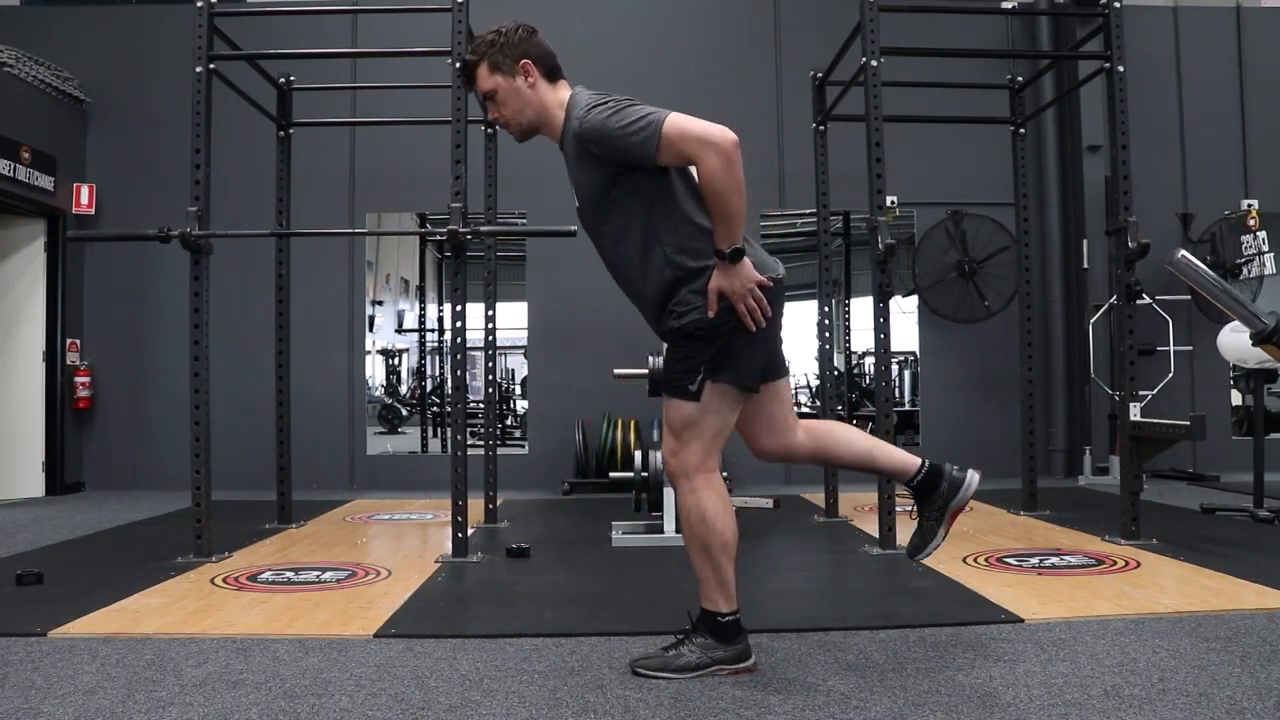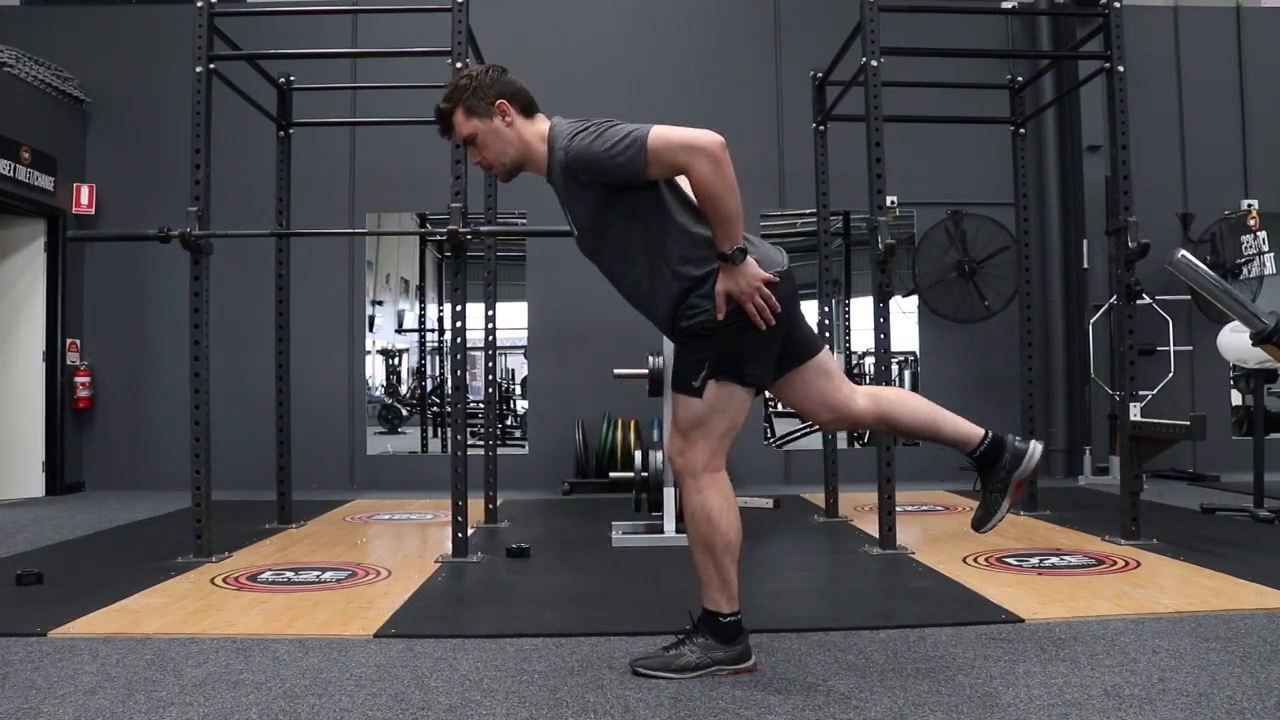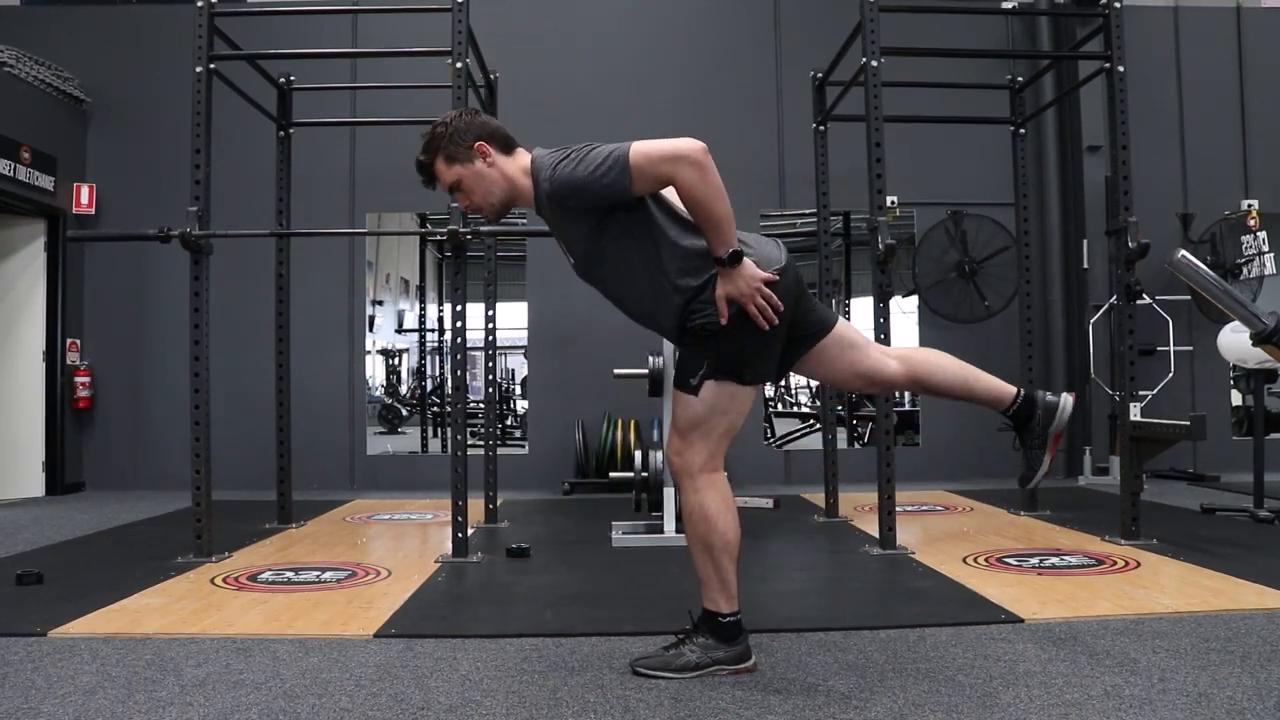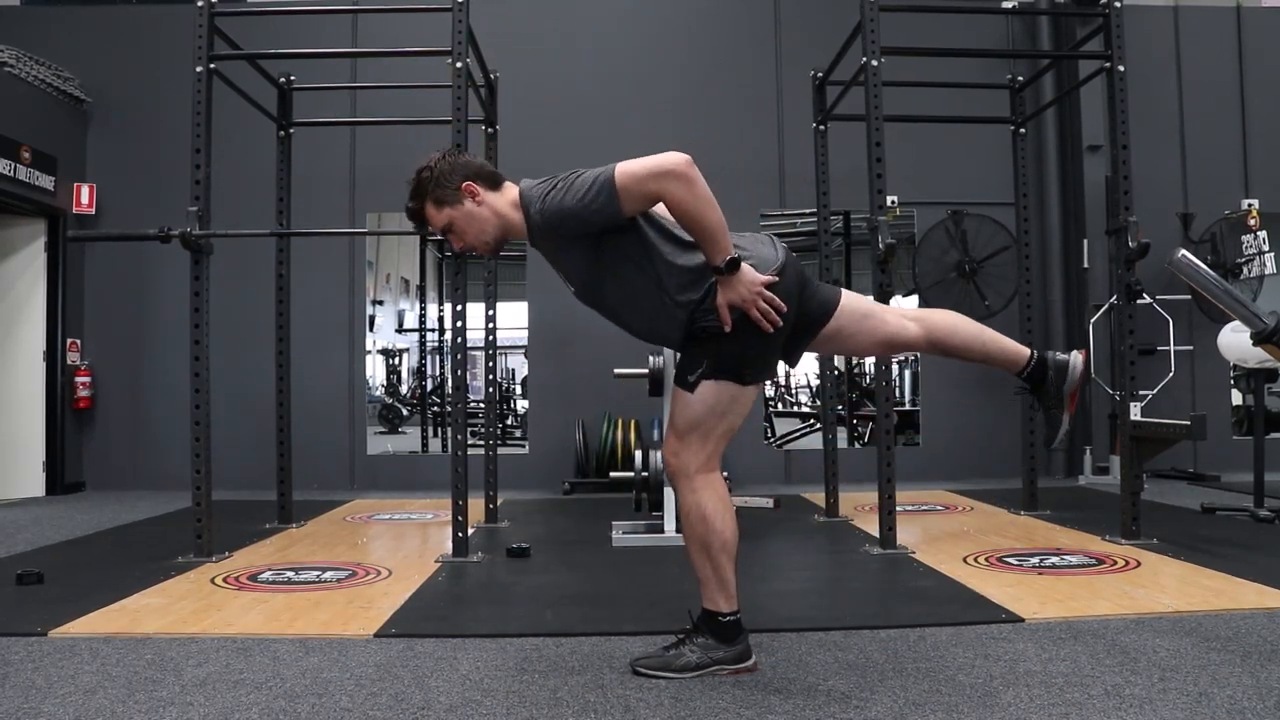
dt=0.5s
person 1, frame 1
left shoulder: (594, 120)
right shoulder: (584, 134)
left elbow: (716, 144)
right elbow: (686, 169)
left wrist: (730, 257)
left hip: (717, 299)
right hip: (718, 300)
left knee: (689, 463)
right knee: (779, 439)
left ankle: (722, 635)
right ankle: (933, 479)
person 1, frame 2
left shoulder: (579, 148)
right shoulder: (571, 161)
left elbow: (705, 147)
right elbow: (678, 179)
left wrist: (732, 259)
left hip: (726, 297)
right hip: (741, 294)
left knee: (694, 461)
right knee: (844, 407)
left ankle: (722, 634)
right ankle: (996, 451)
person 1, frame 3
left shoulder: (565, 176)
right shoulder: (559, 192)
left elbow: (688, 155)
right elbow: (667, 191)
left wrist: (729, 261)
left hip: (733, 298)
right hip: (754, 292)
left knee: (693, 462)
right knee: (878, 367)
left ankle: (723, 633)
right ankle: (1029, 408)
person 1, frame 4
left shoulder: (554, 208)
right shoulder: (551, 220)
left elbow: (674, 168)
right elbow: (650, 196)
left wrist: (727, 269)
left hip: (738, 297)
right hip: (757, 280)
left knee: (689, 460)
right knee: (897, 329)
left ankle: (723, 635)
right ankle: (1044, 368)
